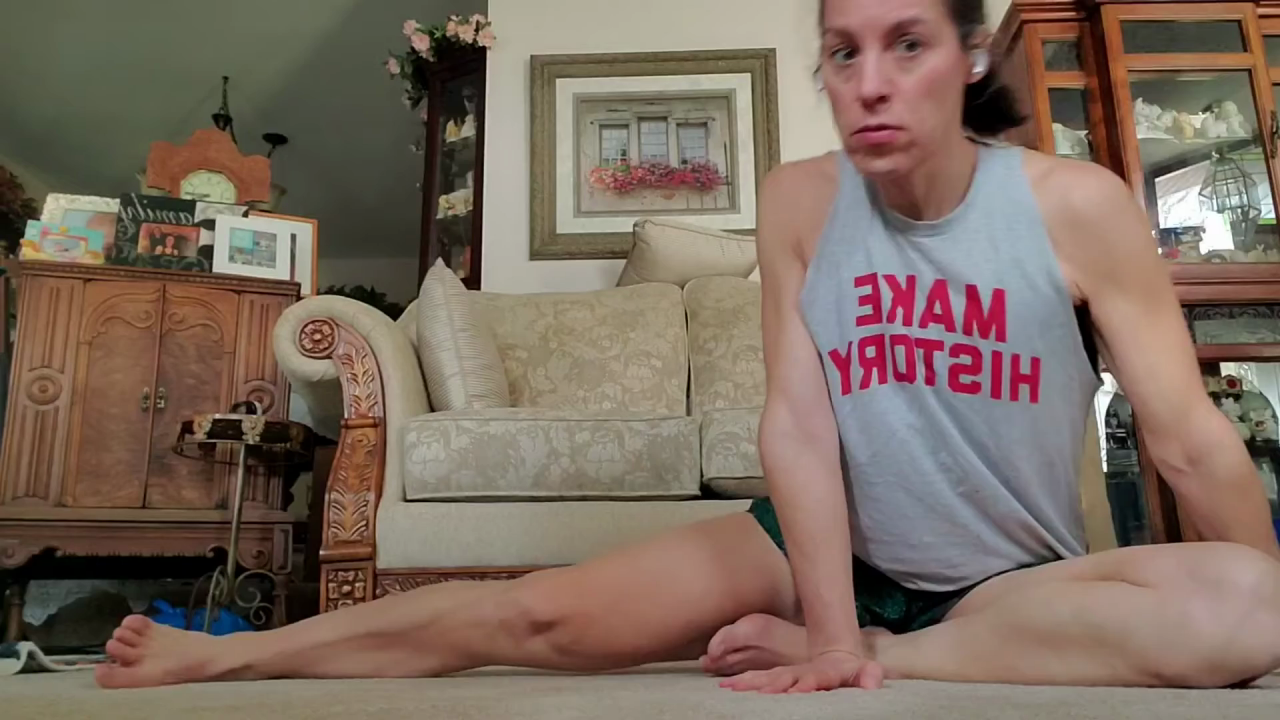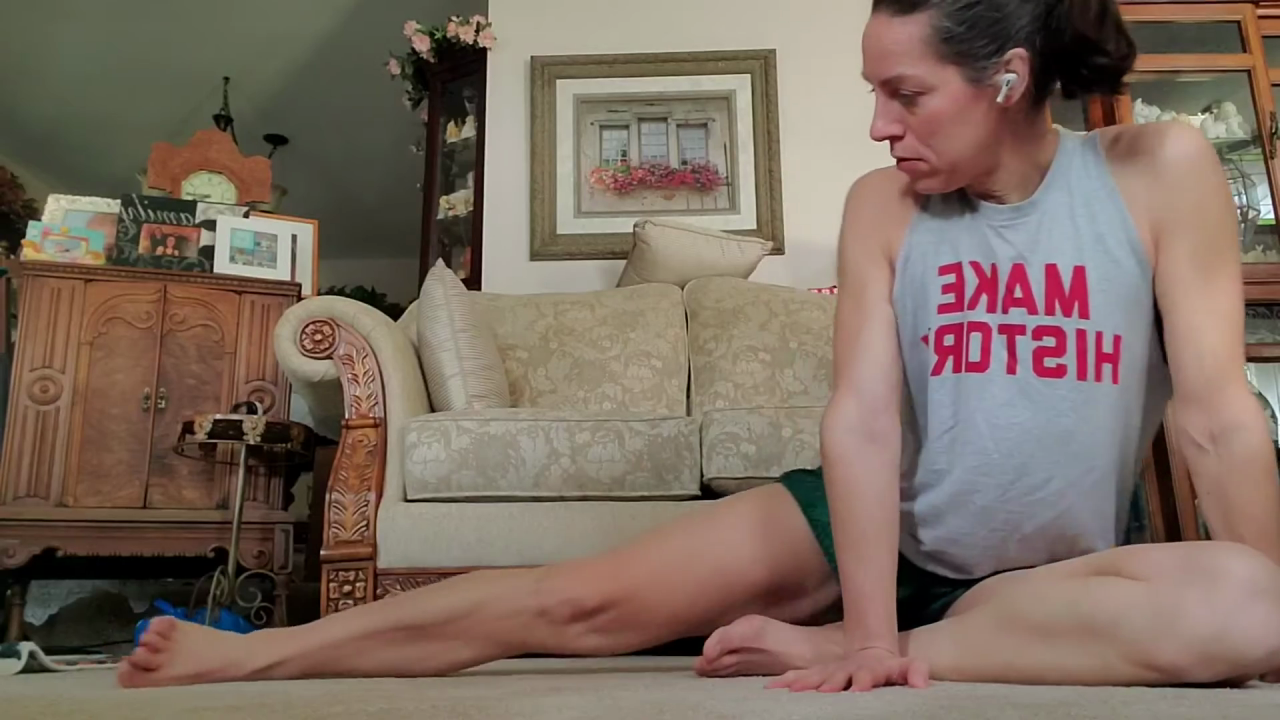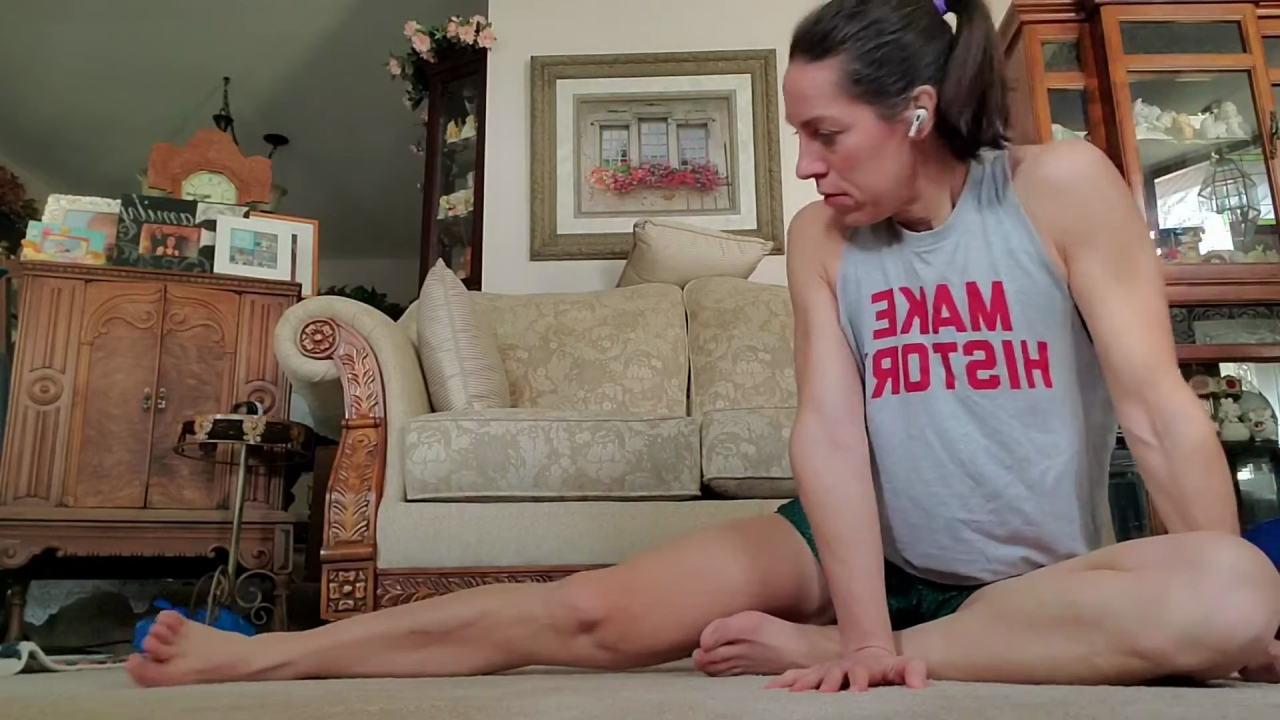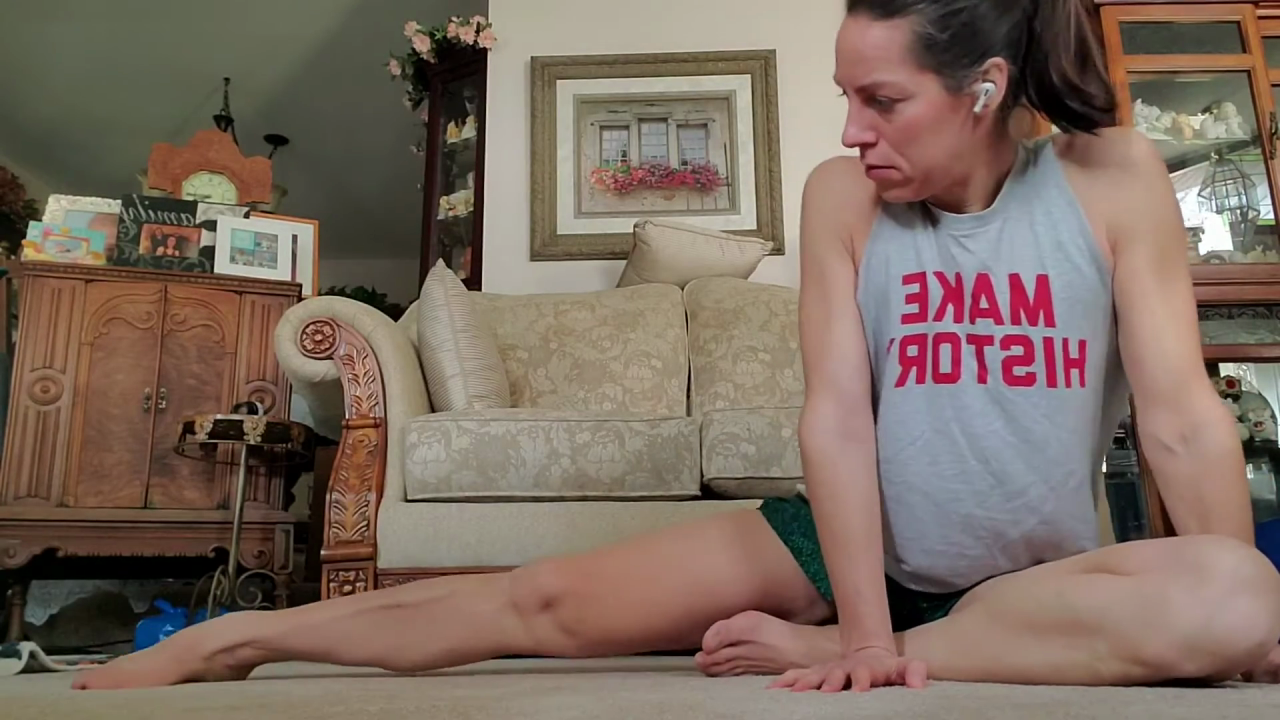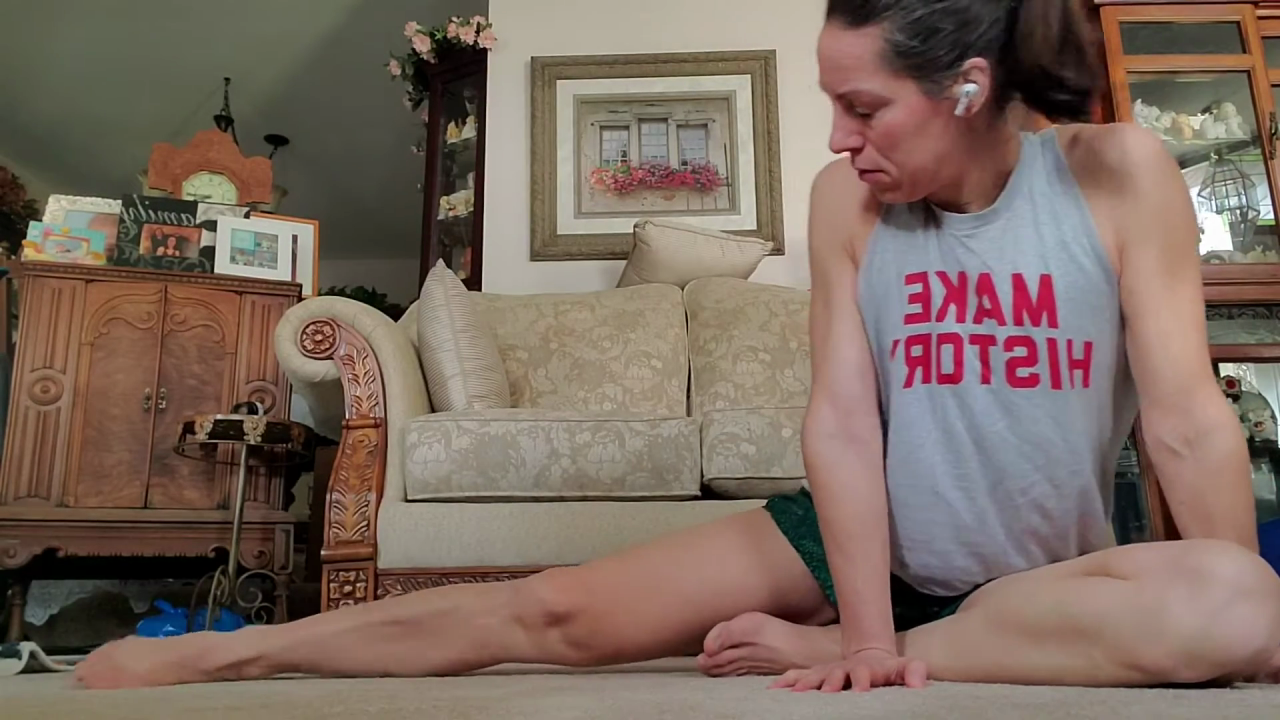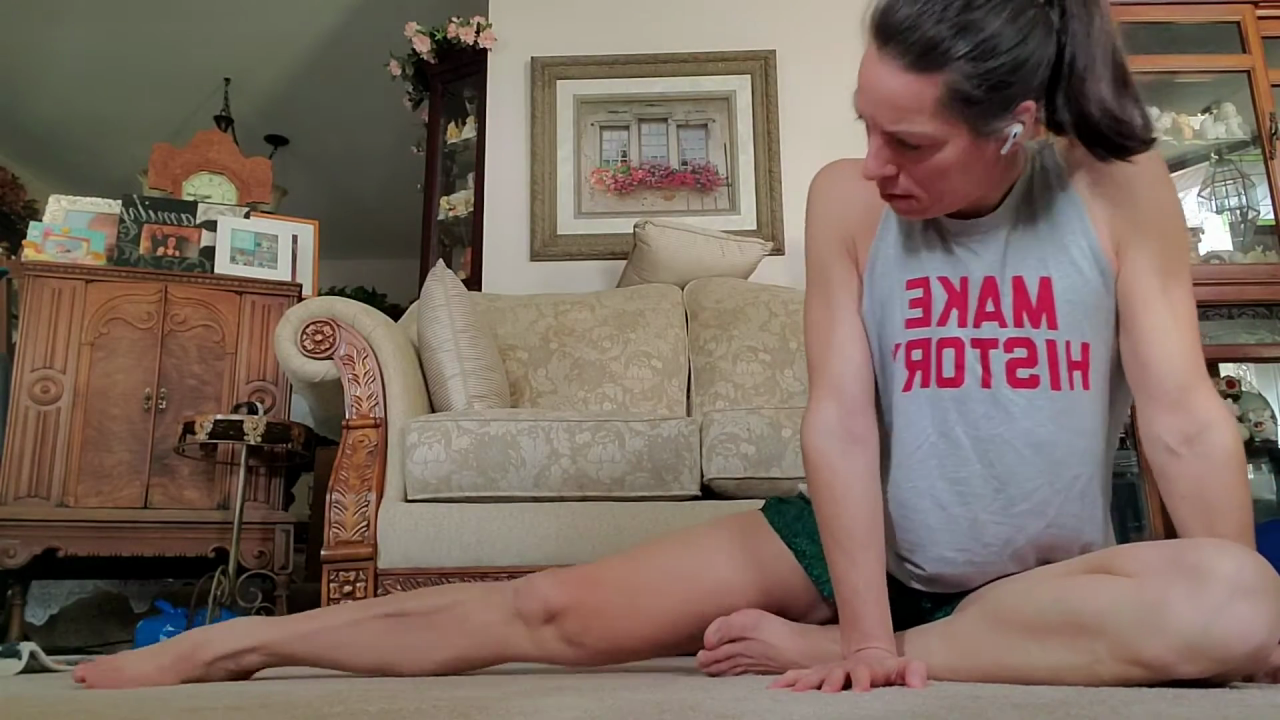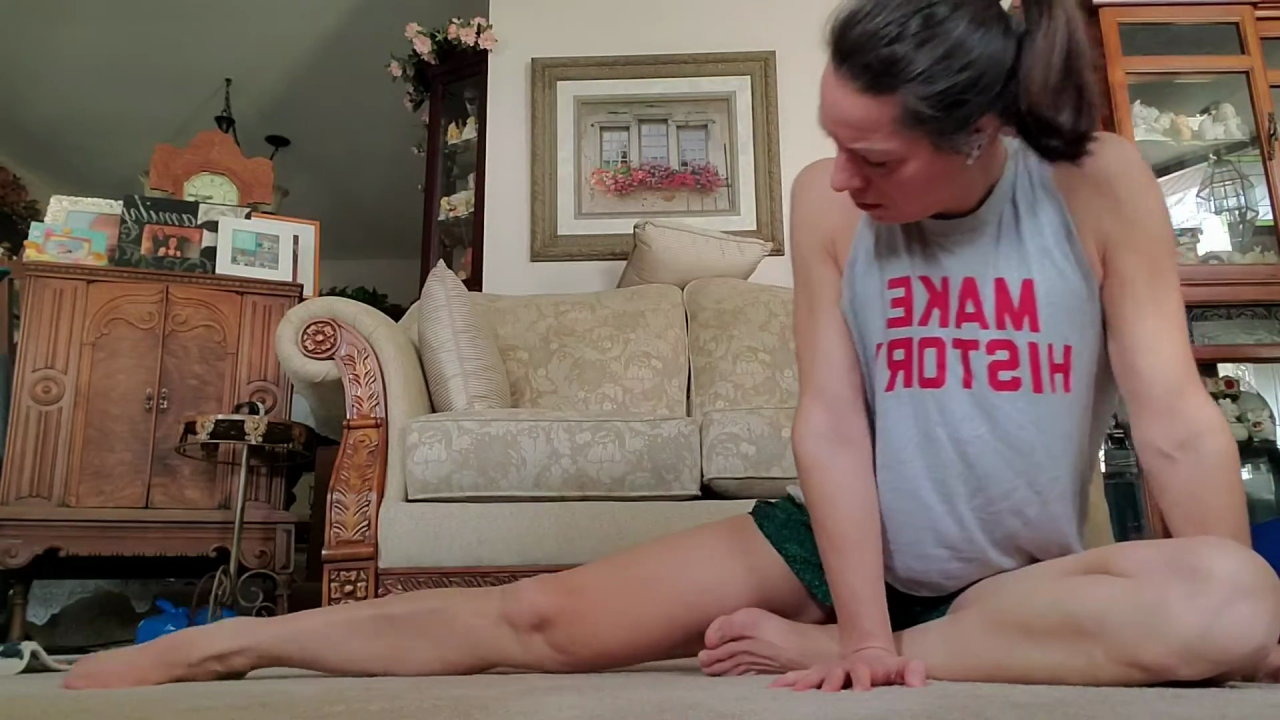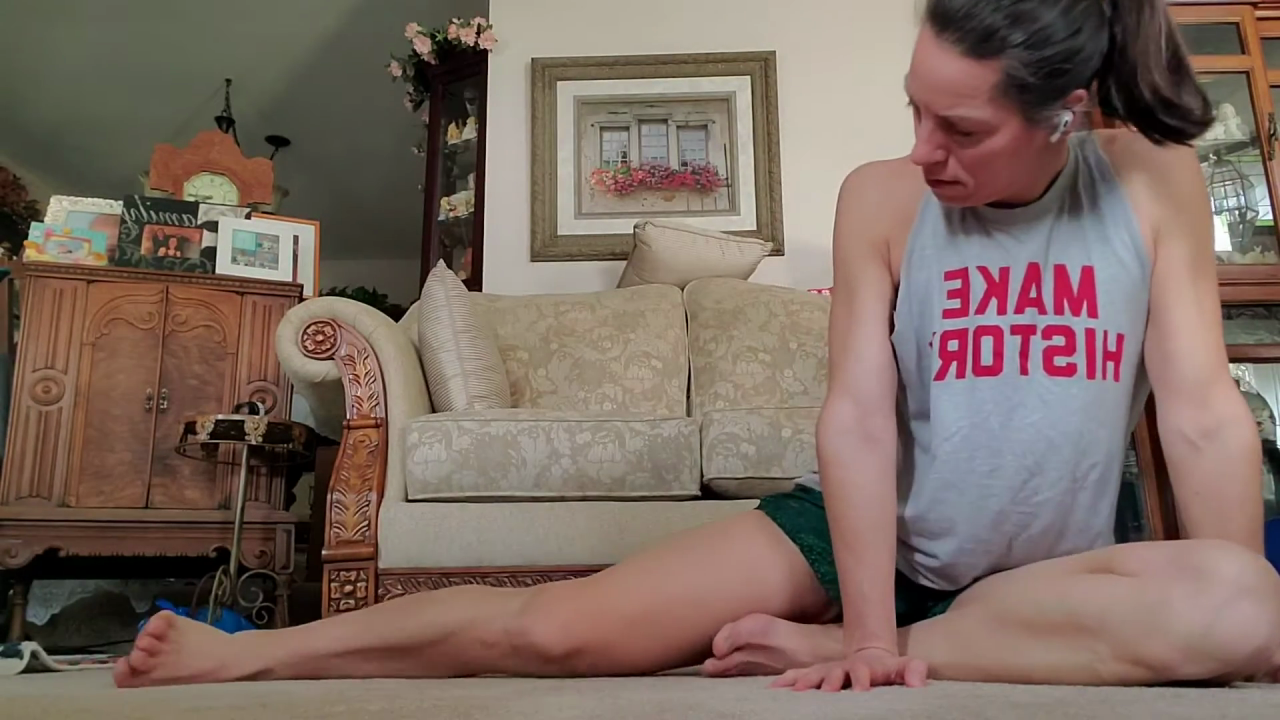
dt=0.7s
person 1, frame 1
left shoulder: (1078, 207)
right shoulder: (796, 200)
right elbow: (795, 425)
right wrist: (833, 629)
left hip: (1014, 580)
right hip: (839, 544)
right knee: (547, 612)
left ankle: (884, 658)
right ankle: (219, 655)
person 1, frame 2
left shoulder: (1162, 172)
right shoulder: (882, 206)
right elbow: (861, 415)
right wrist: (870, 627)
left hip: (1035, 575)
right hip: (870, 523)
right knee: (587, 595)
left ankle: (812, 651)
right ankle: (247, 653)
person 1, frame 3
left shoulder: (1064, 187)
right shoulder: (820, 239)
left elbow: (1157, 409)
right elbow: (828, 432)
right wrist: (864, 630)
left hip: (1033, 582)
right hip: (869, 547)
right knee: (587, 614)
left ankle: (813, 648)
right ankle: (259, 656)
person 1, frame 4
left shoulder: (1115, 180)
right shoulder: (841, 196)
left elbow: (1183, 421)
right elbow: (836, 415)
right wrist: (869, 629)
left hip: (1032, 579)
right hip: (854, 538)
right knee: (550, 598)
left ankle: (811, 654)
right ankle: (226, 641)
person 1, frame 5
left shoulder: (1115, 174)
right shoulder: (845, 199)
right elbow: (840, 419)
right wrist: (868, 628)
left hip: (1033, 578)
right hip: (858, 536)
right knee: (558, 606)
left ankle: (814, 653)
right ankle: (229, 652)
person 1, frame 6
left shoulder: (1118, 188)
right shoulder: (845, 200)
left elbow: (1183, 418)
right elbow: (839, 419)
right wrist: (869, 627)
left hip: (1042, 579)
right hip: (862, 538)
right knee: (557, 607)
left ankle: (814, 653)
right ankle: (229, 645)
person 1, frame 7
left shoulder: (1099, 185)
right shoulder: (826, 202)
left elbow: (1174, 423)
right elbow: (830, 423)
right wrist: (866, 624)
left hip: (1024, 578)
right hip: (845, 538)
right knee: (543, 614)
left ankle: (815, 654)
right ankle: (218, 644)
person 1, frame 8
left shoulder: (1151, 182)
right shoulder: (880, 196)
right elbow: (858, 418)
right wrist: (866, 625)
left hip: (1038, 575)
right hip: (857, 527)
right knee: (559, 629)
left ankle: (819, 650)
right ankle: (248, 654)
